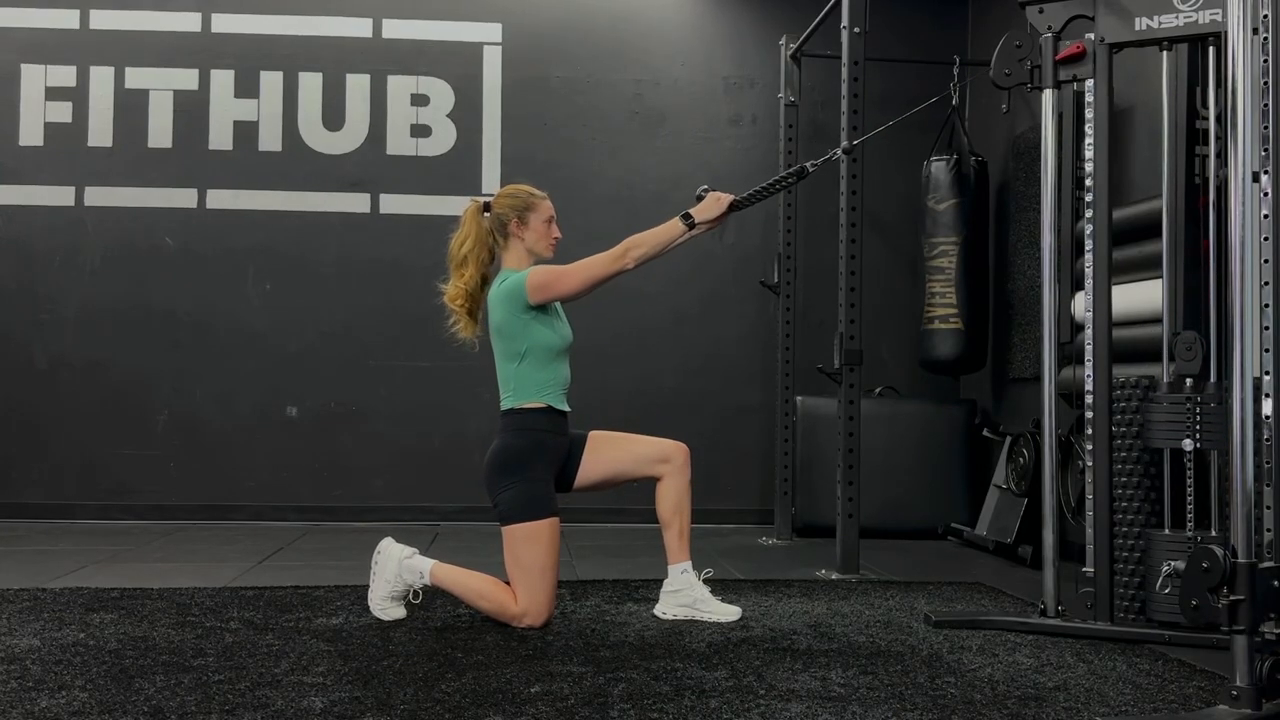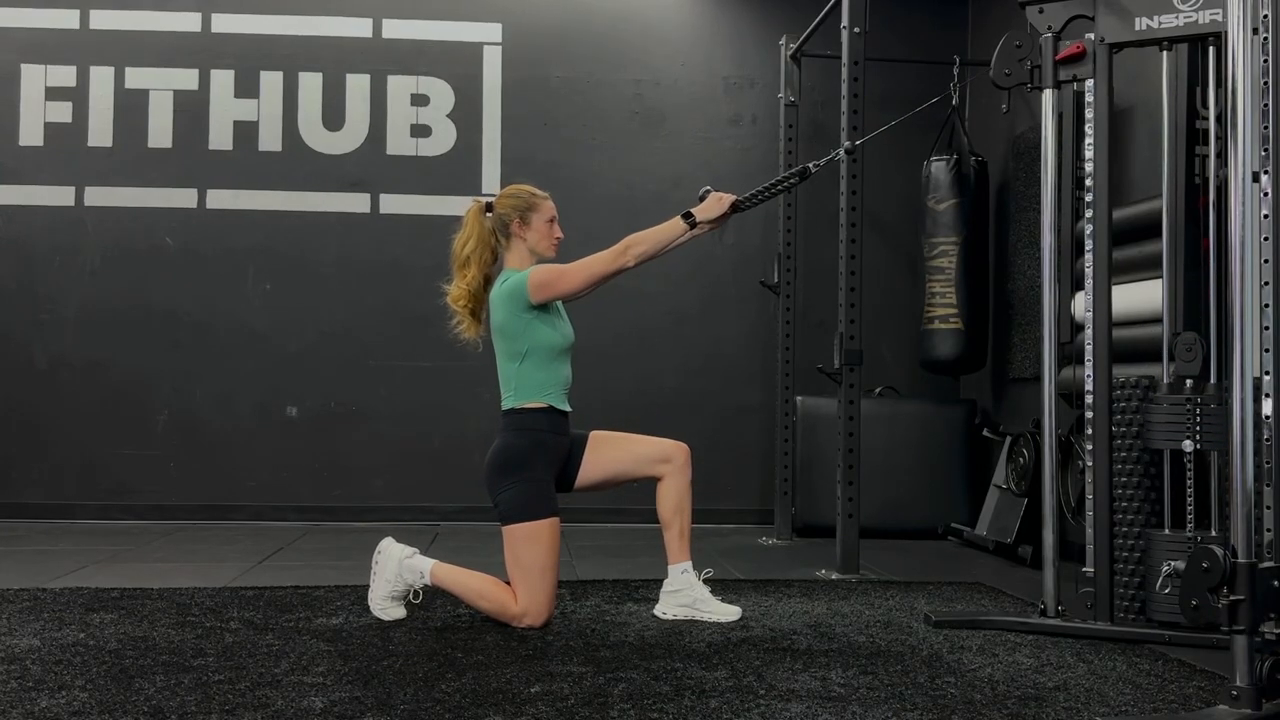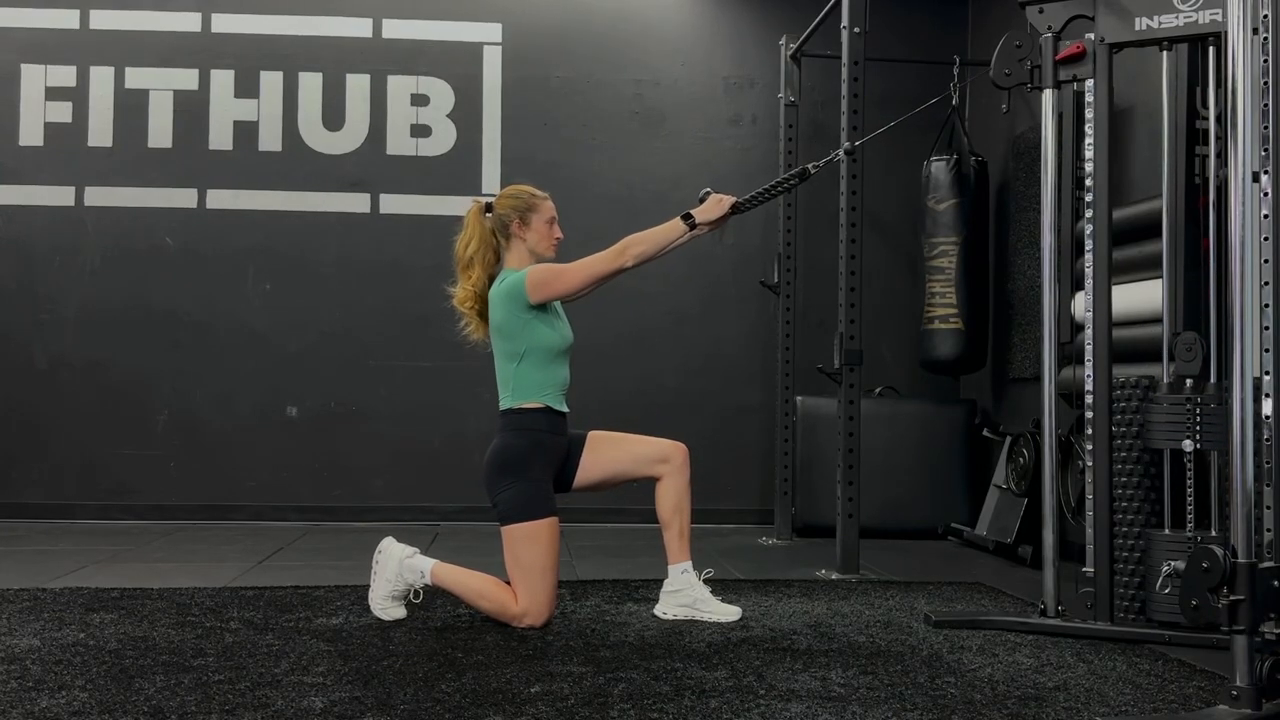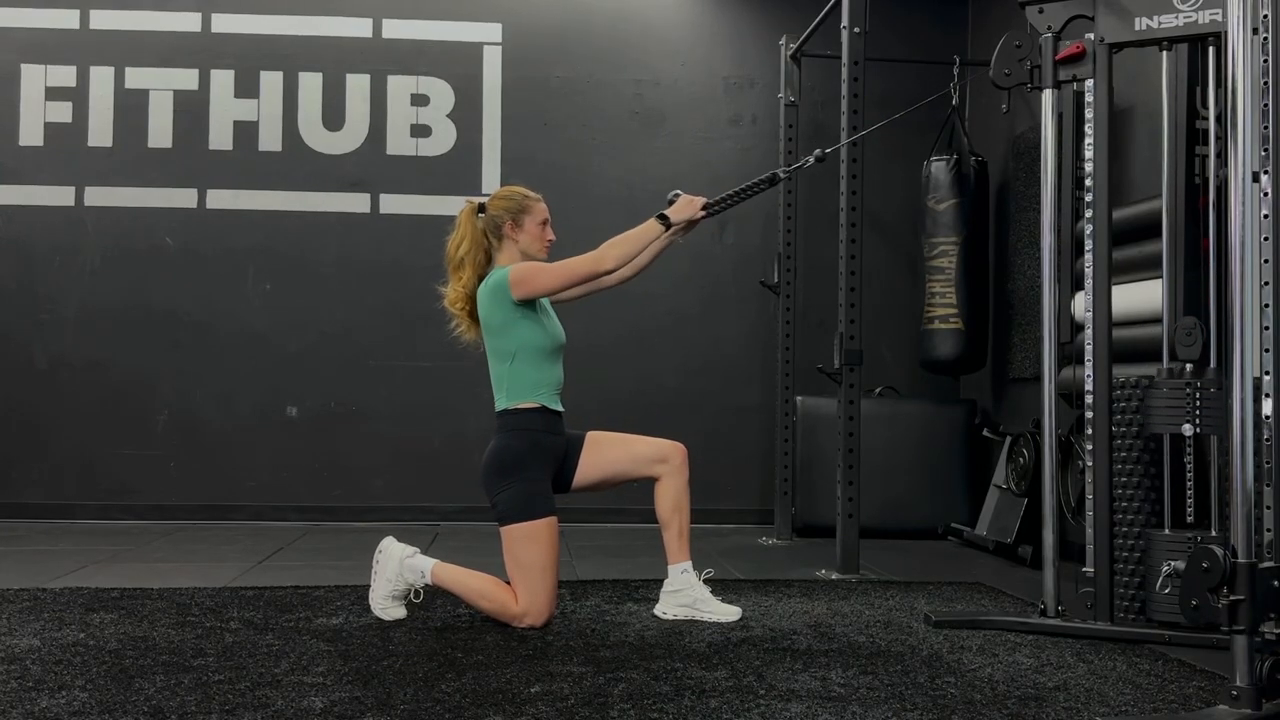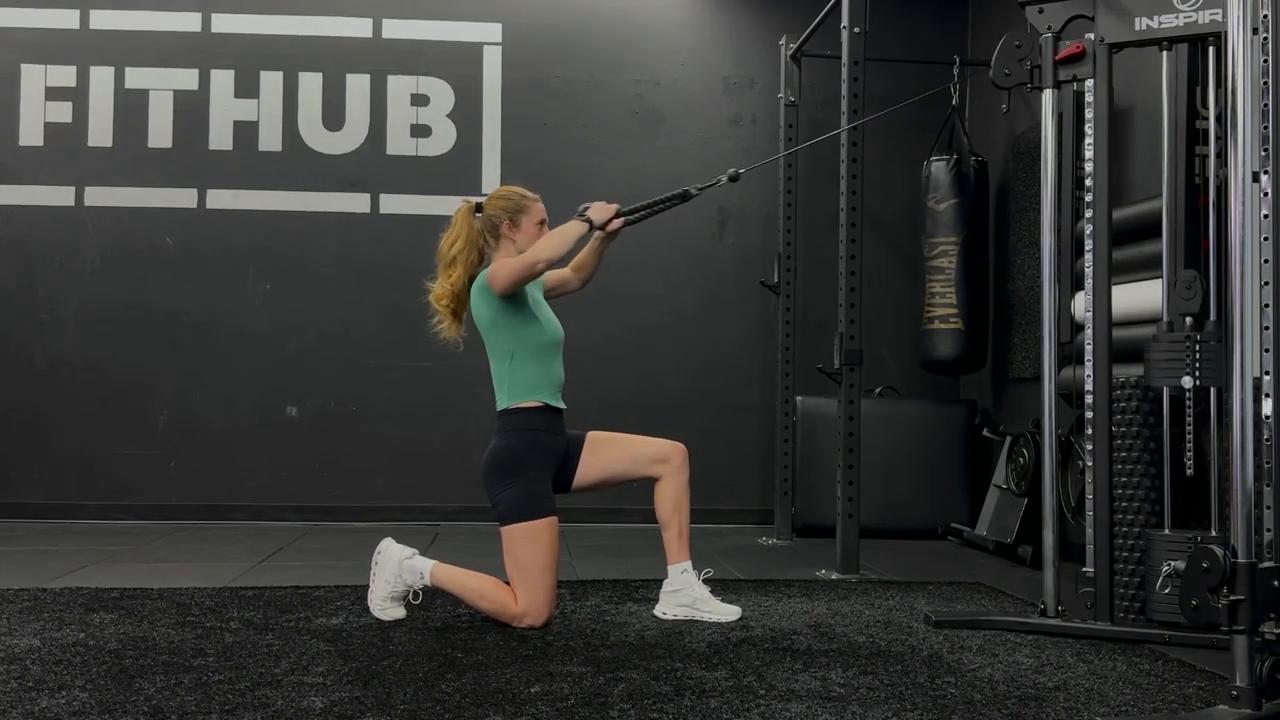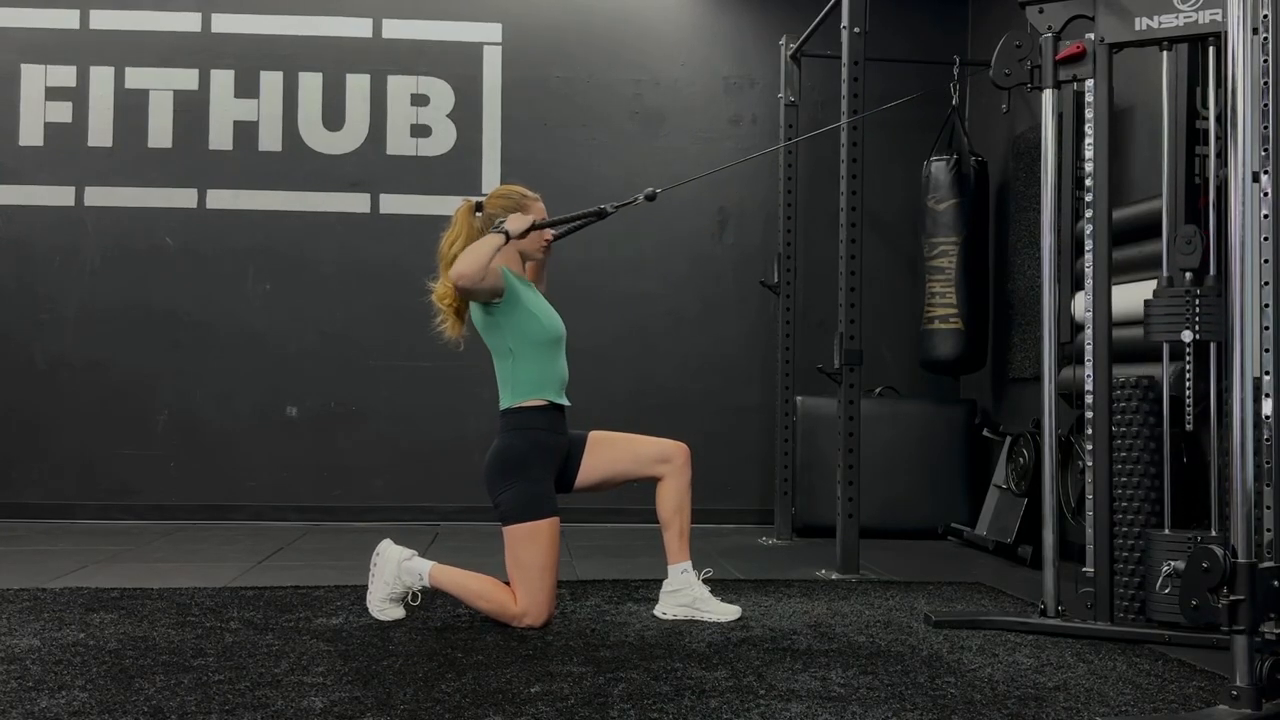
dt=0.2s
person 1, frame 1
left shoulder: (530, 285)
right shoulder: (519, 286)
left elbow: (620, 260)
right elbow: (622, 258)
left wrist: (696, 224)
right wrist: (693, 216)
left hip: (554, 442)
right hip: (523, 451)
left knee: (673, 457)
right knee: (530, 614)
left ankle: (680, 590)
right ankle: (410, 567)
person 1, frame 2
left shoulder: (533, 285)
right shoulder: (520, 286)
left elbow: (622, 259)
right elbow: (623, 256)
left wrist: (699, 225)
right wrist: (695, 216)
left hip: (554, 443)
right hip: (524, 451)
left knee: (674, 457)
right knee: (530, 614)
left ankle: (680, 590)
right ankle: (410, 567)
person 1, frame 3
left shoulder: (534, 286)
right shoulder: (518, 285)
left elbow: (621, 262)
right elbow: (621, 257)
left wrist: (696, 226)
right wrist: (694, 218)
left hip: (553, 443)
right hip: (522, 451)
left knee: (672, 458)
right knee: (530, 614)
left ankle: (680, 590)
right ankle: (411, 567)
person 1, frame 4
left shoulder: (529, 288)
right shoulder: (505, 282)
left elbow: (611, 275)
right elbow: (600, 262)
left wrist: (675, 228)
right wrist: (668, 217)
left hip: (551, 443)
right hip: (519, 451)
left knee: (670, 456)
right knee: (531, 613)
left ankle: (680, 590)
right ankle: (412, 566)
person 1, frame 5
left shoulder: (523, 285)
right shoulder: (495, 281)
left elbow: (575, 276)
right elbow: (538, 258)
left wrist: (602, 232)
right wrist: (586, 218)
left hip: (552, 442)
right hip: (520, 450)
left knee: (671, 457)
right knee: (531, 613)
left ankle: (680, 590)
right ankle: (411, 568)
person 1, frame 6
left shoulder: (517, 282)
right shoulder: (490, 282)
right elbow: (462, 273)
left wrist: (537, 245)
right wrist: (505, 230)
left hip: (554, 441)
right hip: (522, 449)
left knee: (674, 457)
right knee: (530, 614)
left ankle: (680, 590)
right ankle: (408, 569)
